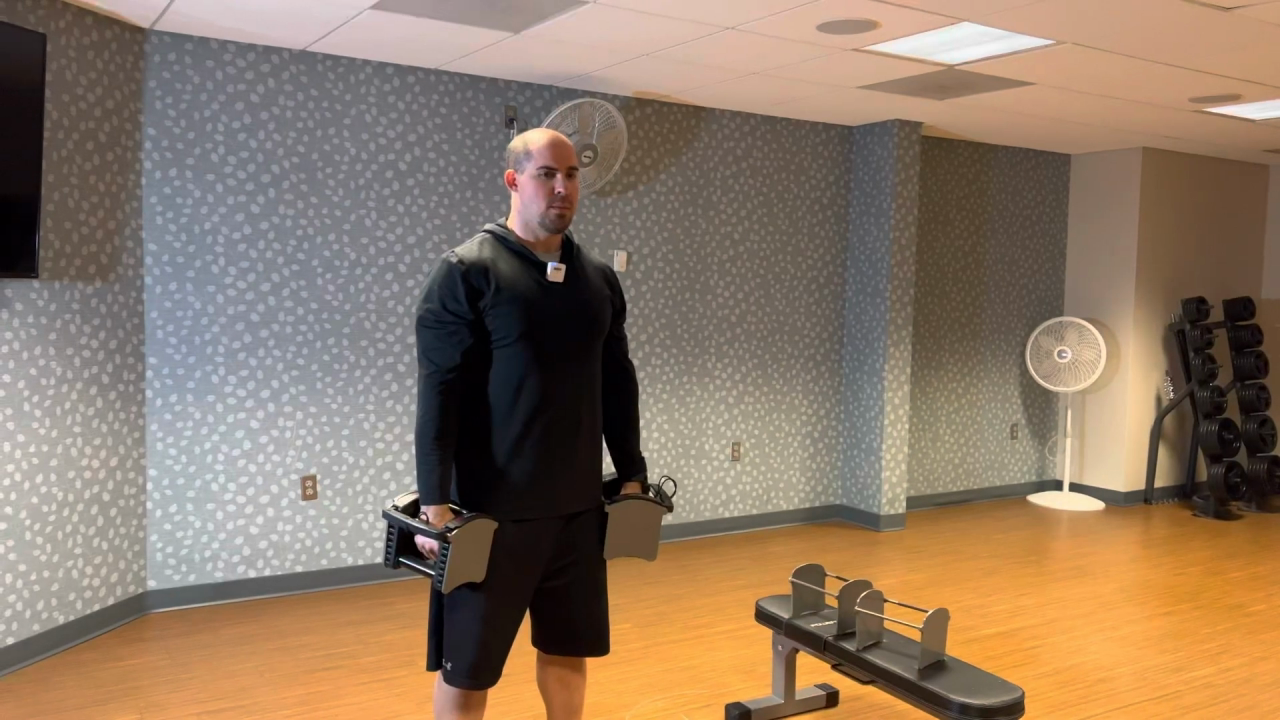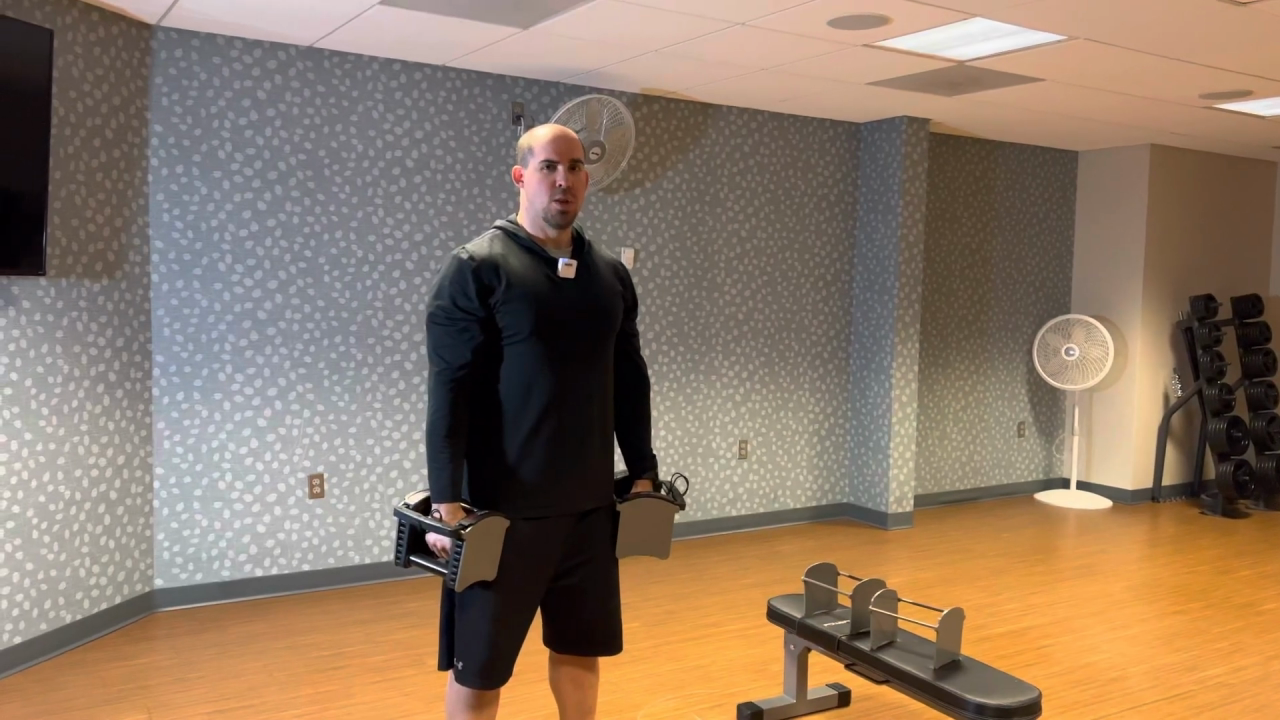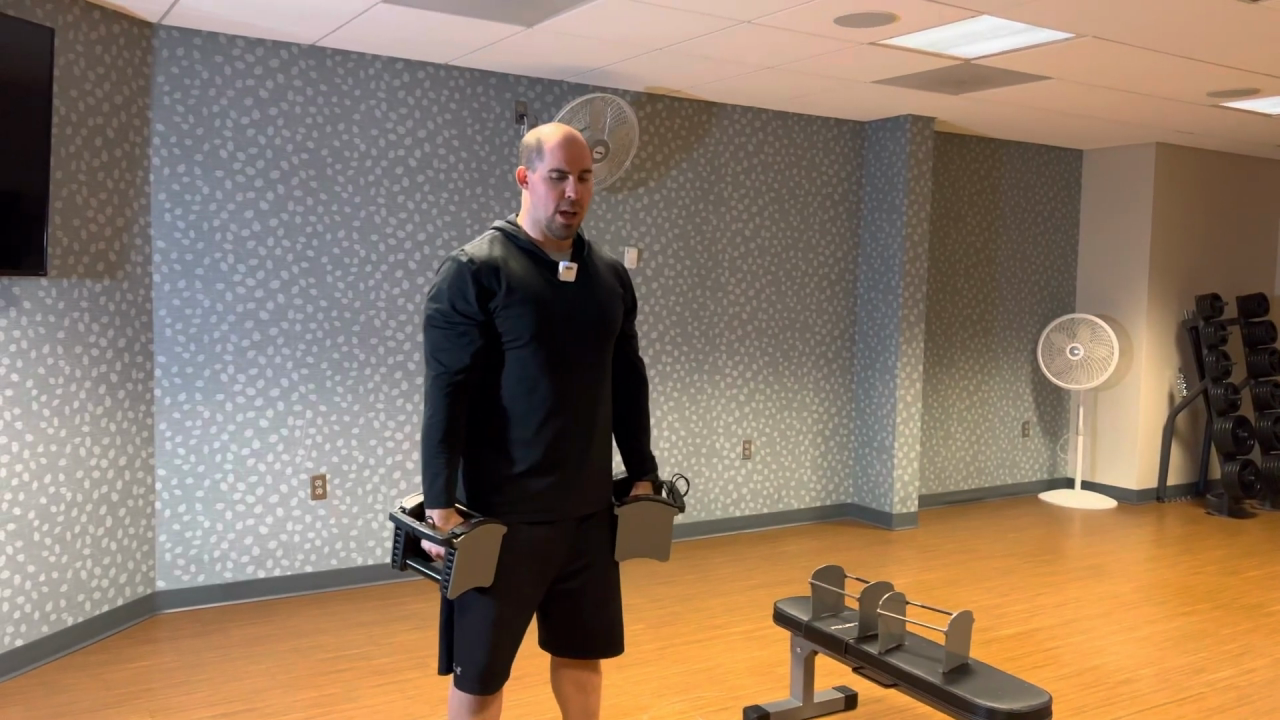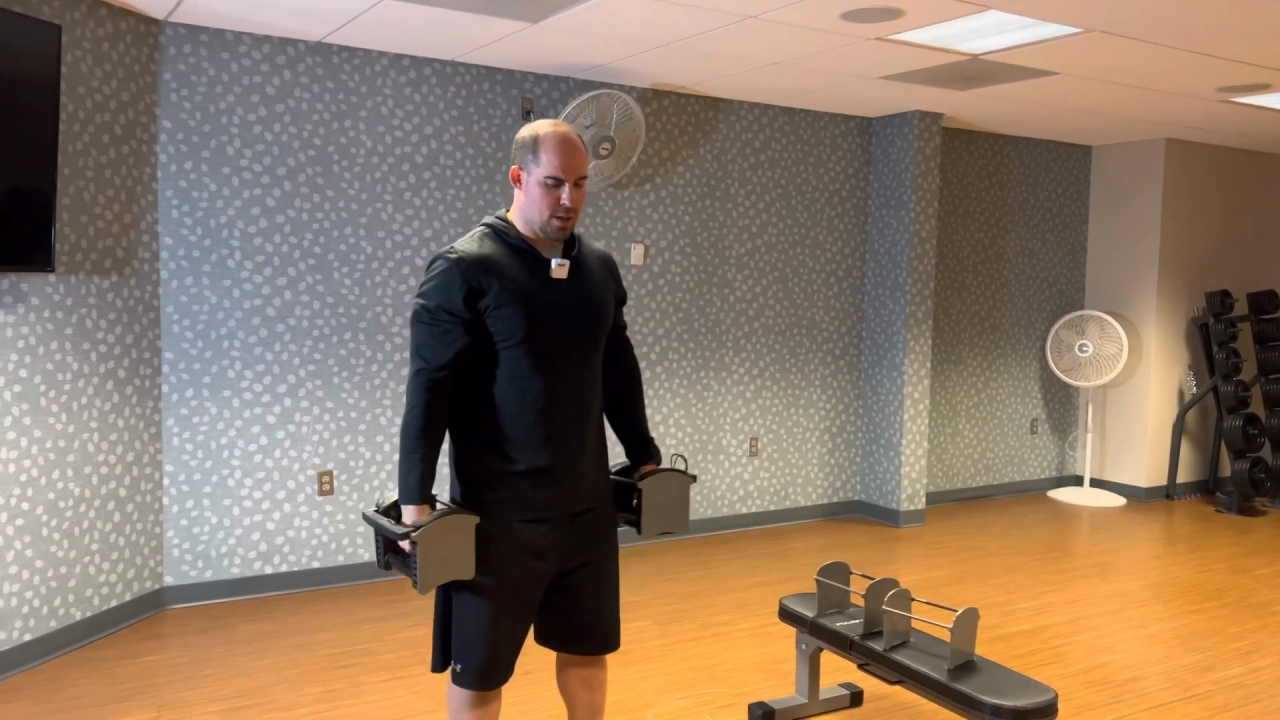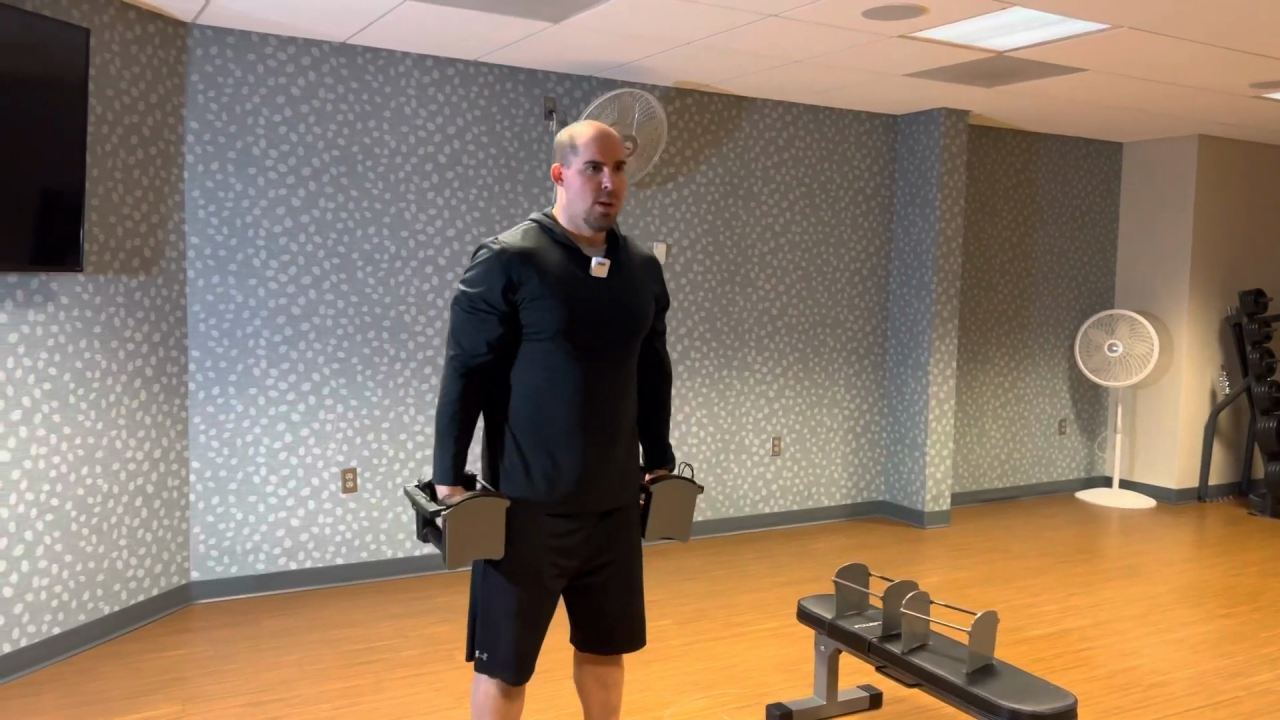
dt=0.7s
person 1, frame 1
left shoulder: (599, 279)
right shoulder: (466, 273)
left elbow: (618, 384)
right elbow: (439, 393)
left wrist: (632, 475)
right wrist: (434, 503)
left hip: (578, 507)
right hip: (490, 511)
left knee: (568, 649)
right knee: (467, 665)
person 1, frame 2
left shoulder: (611, 274)
right shoulder: (476, 268)
left elbow: (630, 381)
right elbow: (450, 391)
left wrist: (642, 472)
right wrist: (447, 500)
left hip: (590, 505)
right hip: (502, 509)
left knee: (581, 649)
right knee: (479, 665)
person 1, frame 3
left shoulder: (610, 275)
right shoulder: (474, 271)
left elbow: (628, 383)
right elbow: (446, 395)
left wrist: (642, 474)
right wrist: (440, 504)
left hip: (589, 508)
right hip: (500, 513)
left knee: (582, 651)
right knee: (479, 668)
person 1, frame 4
left shoulder: (600, 268)
right shoulder: (465, 269)
left elbow: (620, 372)
right elbow: (430, 391)
left wrist: (644, 457)
right wrist: (415, 498)
left hip: (587, 501)
right hip: (498, 511)
left knee: (588, 646)
right knee: (479, 665)
person 1, frame 5
left shoulder: (643, 269)
right shoulder: (506, 261)
right elbow: (465, 375)
left wrist: (660, 461)
right wrist: (448, 477)
left hip: (613, 497)
right hip: (528, 500)
left knee: (607, 643)
right knee: (505, 656)
